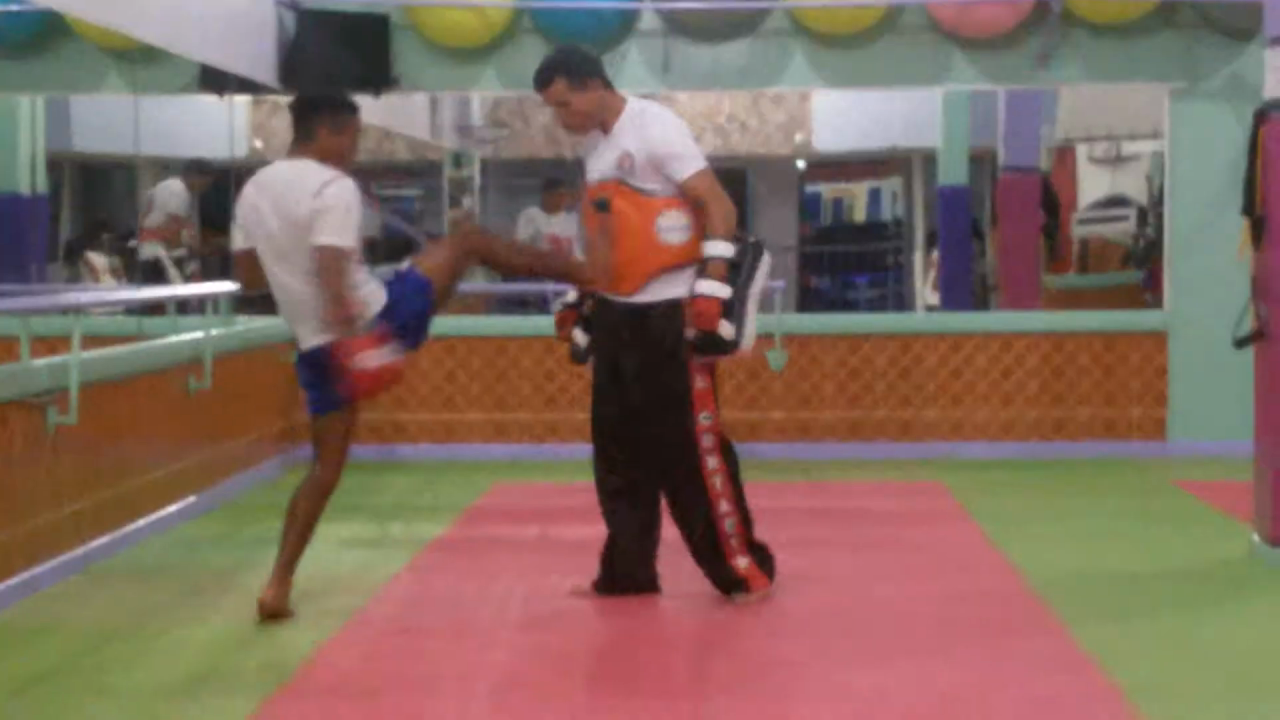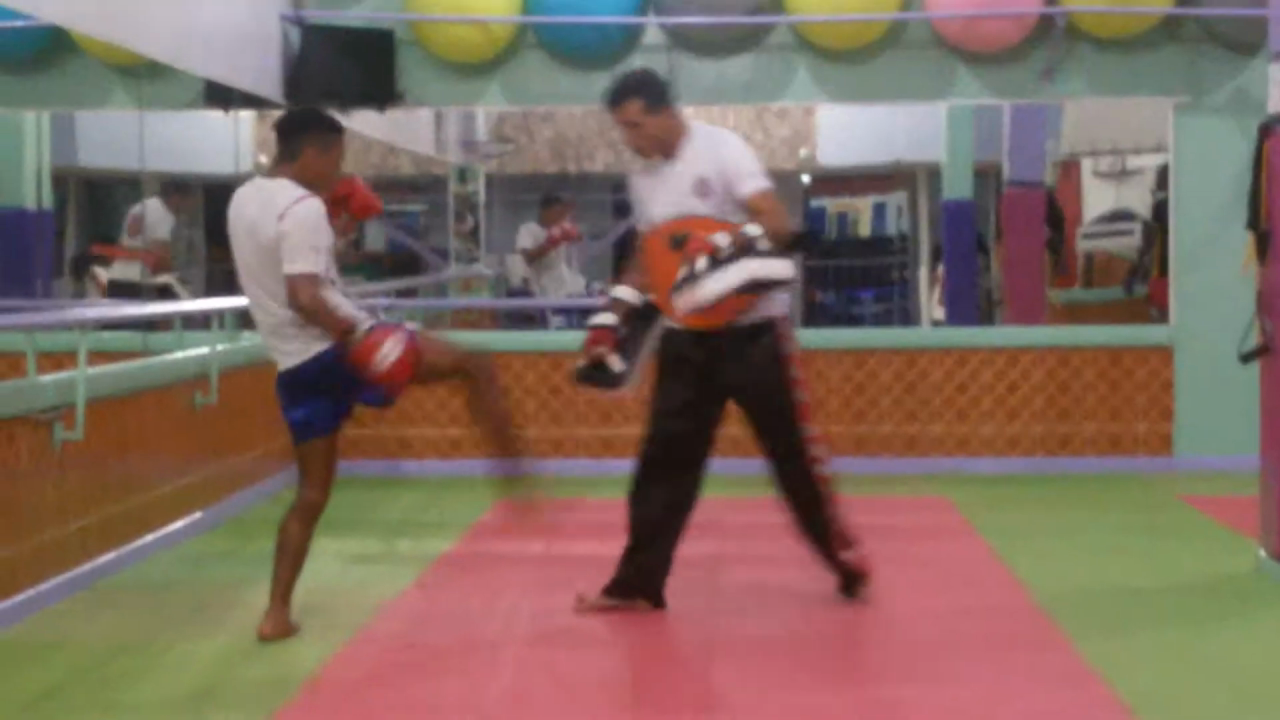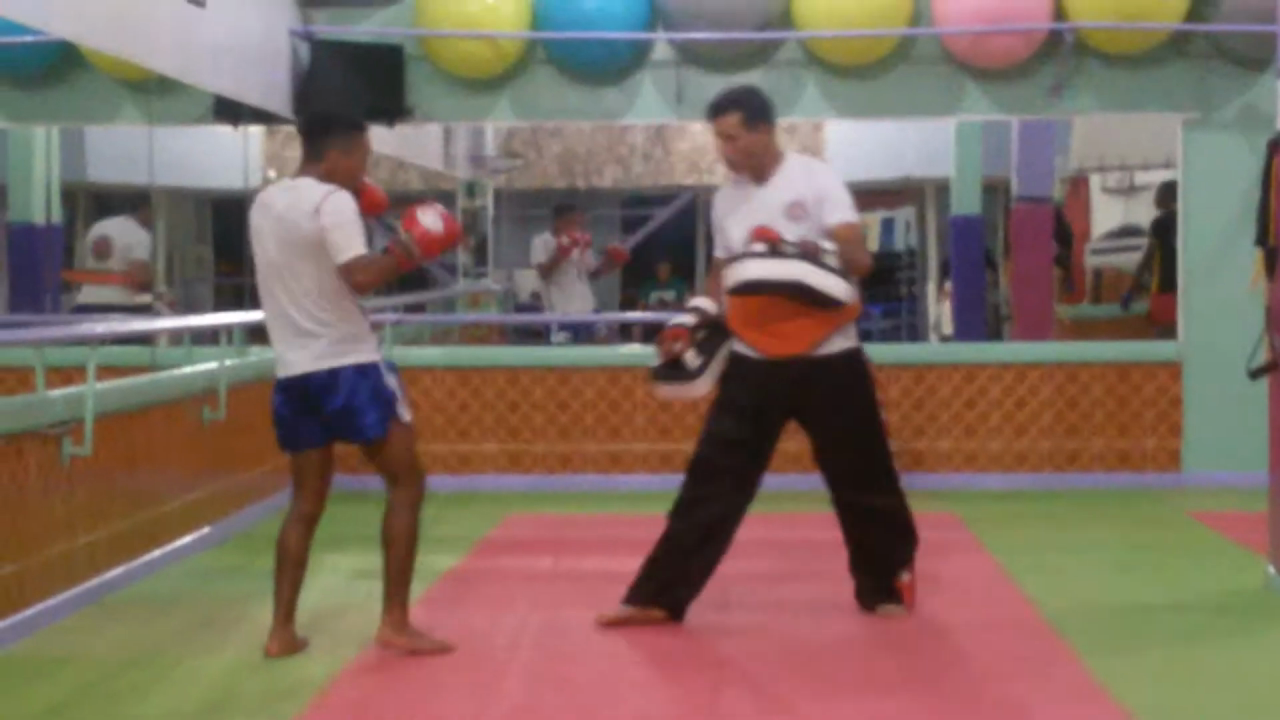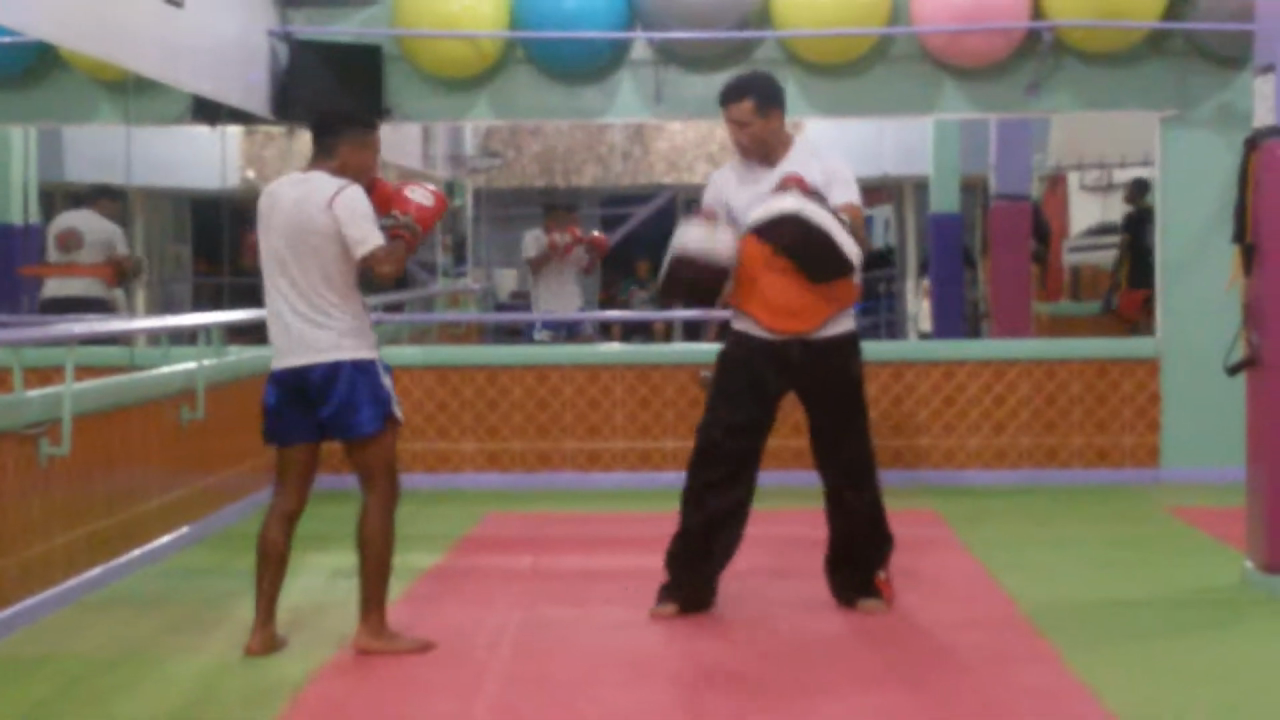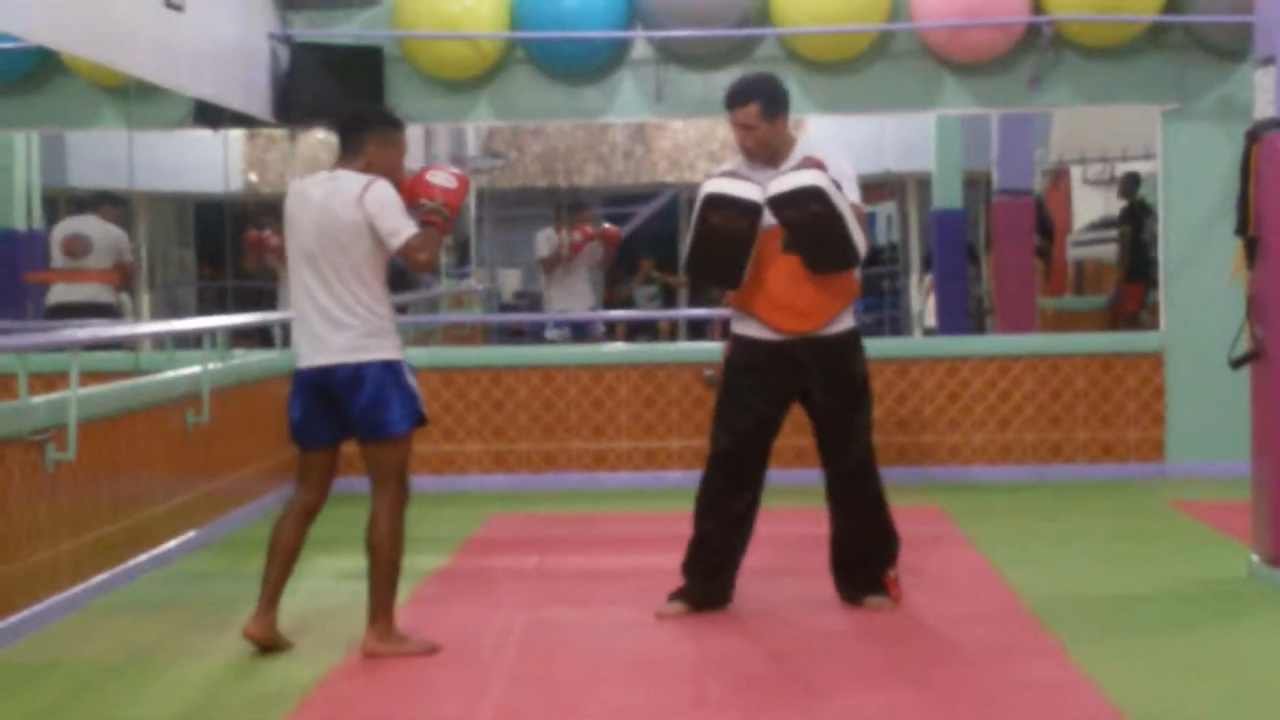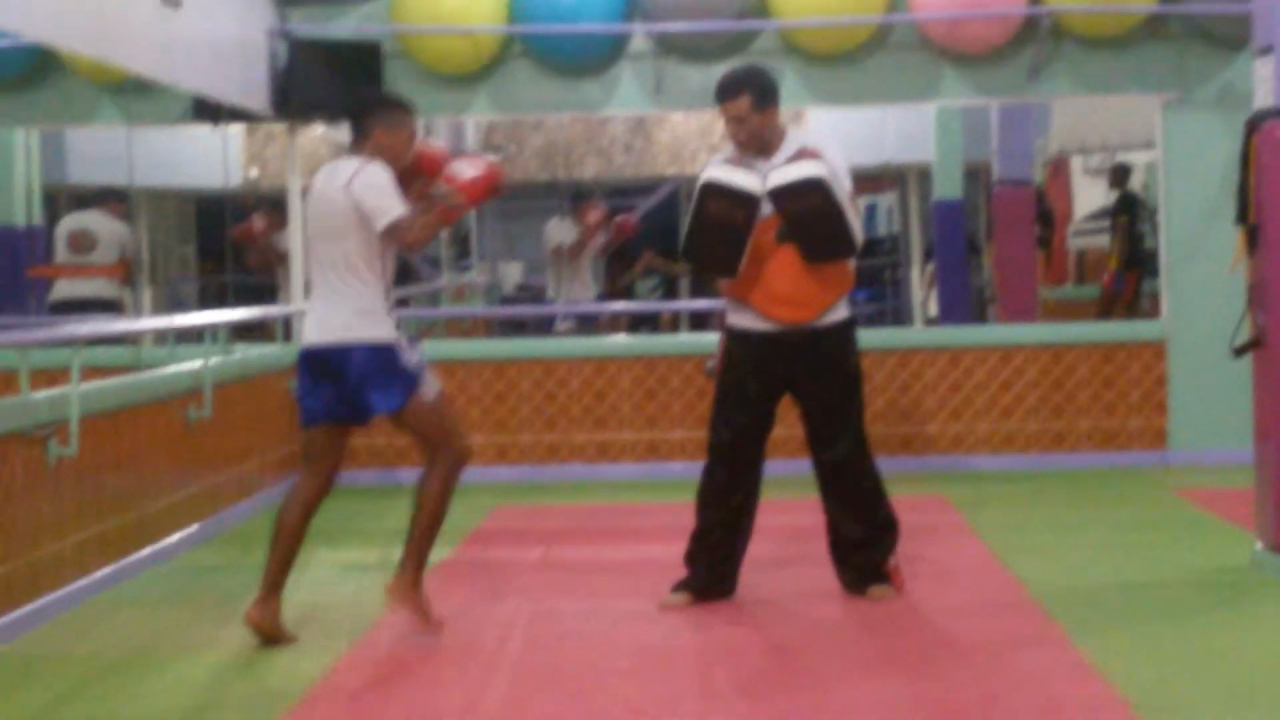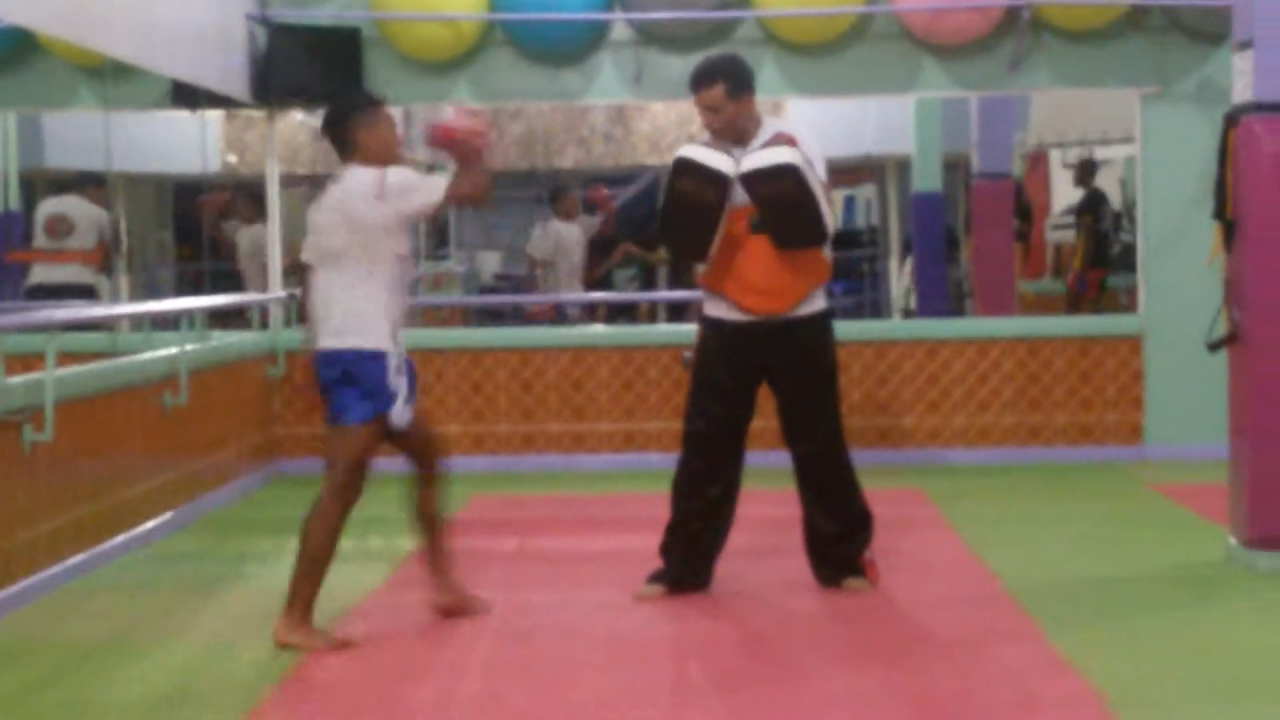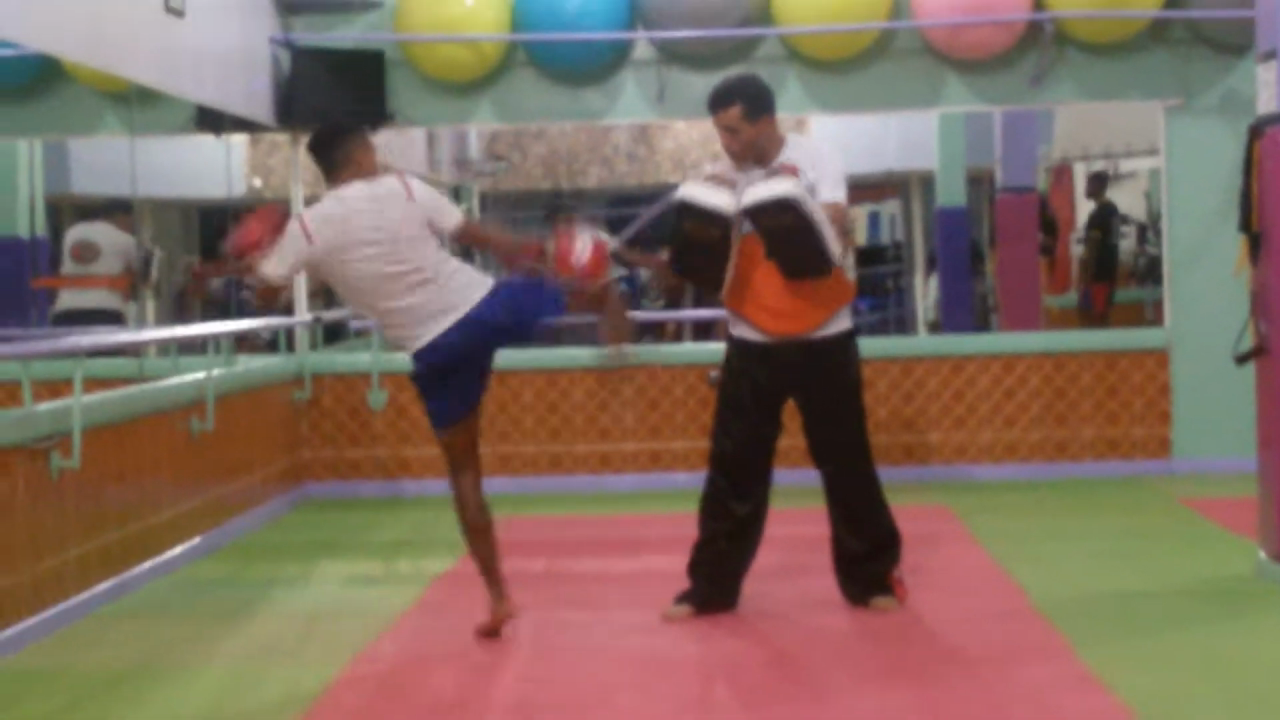
dt=0.2s
person 1, frame 1
left shoulder: (655, 127)
right shoulder: (591, 143)
left elbow: (718, 203)
left wrist: (713, 286)
right wrist: (579, 299)
left hip: (669, 310)
right hip: (617, 312)
left knee: (690, 434)
right knee: (616, 440)
left ankle: (741, 566)
right ankle: (627, 571)
person 1, frame 2
left shoulder: (722, 151)
right shoulder: (643, 176)
left elbow: (778, 223)
right wrist: (612, 314)
left hip: (751, 329)
right hip: (686, 338)
left knee: (791, 449)
right knee: (664, 461)
left ankle: (843, 559)
right ankle: (637, 584)
person 1, frame 3
left shoulder: (816, 181)
right shoulder: (726, 200)
left elbow: (859, 258)
left hip: (828, 362)
right hip: (754, 363)
left knee: (864, 478)
right knee: (712, 479)
left ankle: (886, 583)
right ankle: (659, 595)
person 1, frame 4
left shoulder: (825, 167)
right shoulder: (724, 182)
left elbow: (858, 243)
left hip: (826, 342)
right hip: (753, 342)
left knee: (847, 467)
right knee: (717, 458)
left ankle: (862, 579)
right ankle: (688, 585)
person 1, frame 5
left shoulder: (828, 167)
right shoulder: (731, 180)
left elbow: (859, 247)
left hip: (829, 341)
right hip: (756, 345)
left knee: (851, 465)
right knee: (730, 464)
left ankle: (867, 576)
right ankle: (704, 584)
person 1, frame 6
left shoulder: (817, 157)
right shoulder: (722, 171)
left elbow: (850, 238)
left hip: (822, 331)
right hip: (751, 335)
left knee: (843, 454)
right knee: (730, 455)
left ankle: (868, 565)
right ankle: (709, 574)
person 1, frame 7
left shoulder: (793, 144)
left elbow: (822, 226)
right wrist: (703, 191)
left hip: (799, 322)
right hip: (727, 325)
left knee: (818, 446)
right knee: (707, 447)
left ankle: (842, 558)
right ankle: (684, 565)
person 1, frame 8
left shoulder: (816, 162)
right shoulder: (722, 180)
left elbow: (837, 241)
left hip: (823, 341)
right hip: (753, 345)
left knee: (846, 462)
right knee: (734, 467)
left ankle: (871, 576)
right ankle: (712, 586)
person 2, frame 1
left shoulder: (252, 188)
right shoulder: (334, 186)
left elbow: (248, 275)
right elbow: (330, 266)
right wrist: (349, 337)
left hip: (317, 348)
right hip: (373, 323)
left knee: (325, 467)
right knee: (467, 240)
left ankle: (278, 586)
right ankle: (579, 269)
person 2, frame 2
left shoulder: (242, 200)
right shoulder: (303, 208)
right elbow: (305, 297)
right wrist: (358, 339)
left hip: (296, 368)
right hip: (341, 346)
left knee: (311, 492)
right knee: (475, 369)
left ankle: (276, 612)
right ankle: (515, 475)
person 2, frame 3
left shoulder: (265, 203)
right shoulder: (335, 201)
right elbow: (363, 277)
right wrist: (404, 254)
left hip: (294, 372)
right hip: (347, 366)
left knee: (306, 502)
right knee: (407, 483)
left ankle: (282, 629)
right ankle: (396, 623)
person 2, frame 4
left shoulder: (271, 195)
right shoulder: (346, 195)
right elbow: (384, 267)
right wrist: (408, 238)
left hip: (288, 365)
right hip: (345, 361)
left knee: (288, 498)
right knee: (380, 490)
left ankle: (263, 627)
right ankle: (373, 627)
person 2, frame 5
left shoulder: (299, 193)
right shoulder: (374, 191)
right elbow: (421, 256)
left wrist: (405, 214)
right wrist: (437, 221)
left hip: (313, 364)
right hip: (370, 360)
left knee: (307, 495)
right knee: (389, 494)
left ankle: (265, 616)
right ankle: (381, 630)
person 2, frame 6
left shoulder: (324, 178)
right shoulder: (371, 175)
right elbow: (410, 237)
left wrist: (427, 204)
right wrist: (448, 207)
left hip: (320, 344)
right hip: (364, 342)
left knee: (314, 479)
right knee: (450, 449)
left ankle: (267, 603)
right ankle: (409, 579)
person 2, frame 7
left shoulder: (329, 202)
right shoulder: (385, 186)
left elbow: (312, 281)
right elbow: (473, 190)
right wrist: (470, 153)
left hip: (347, 350)
right hip: (368, 355)
left knee: (428, 457)
right knee: (344, 482)
left ankle: (445, 586)
right ankle: (295, 619)
person 2, frame 8
left shoulder: (305, 227)
right shoulder: (403, 190)
left elbow: (263, 289)
right elbow: (482, 238)
left wrist: (253, 249)
right wrist: (548, 254)
left hip: (435, 354)
right hip: (478, 309)
left knee: (464, 474)
left ankle: (496, 599)
